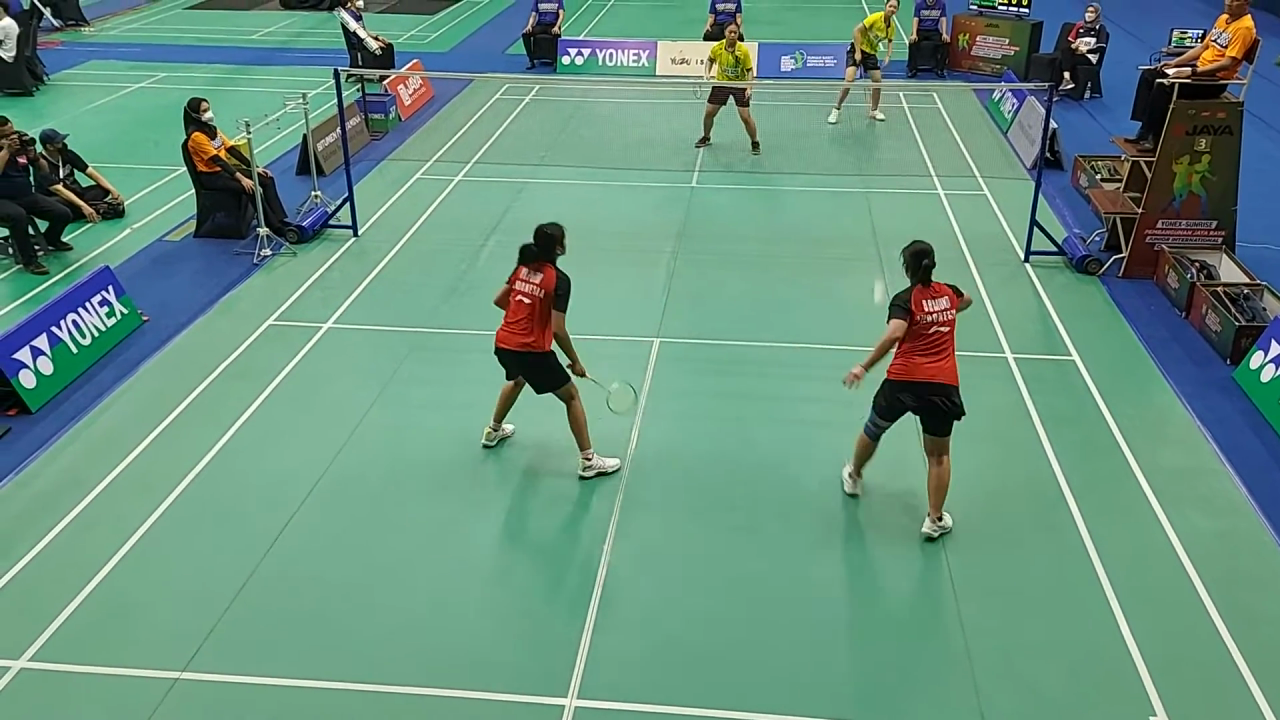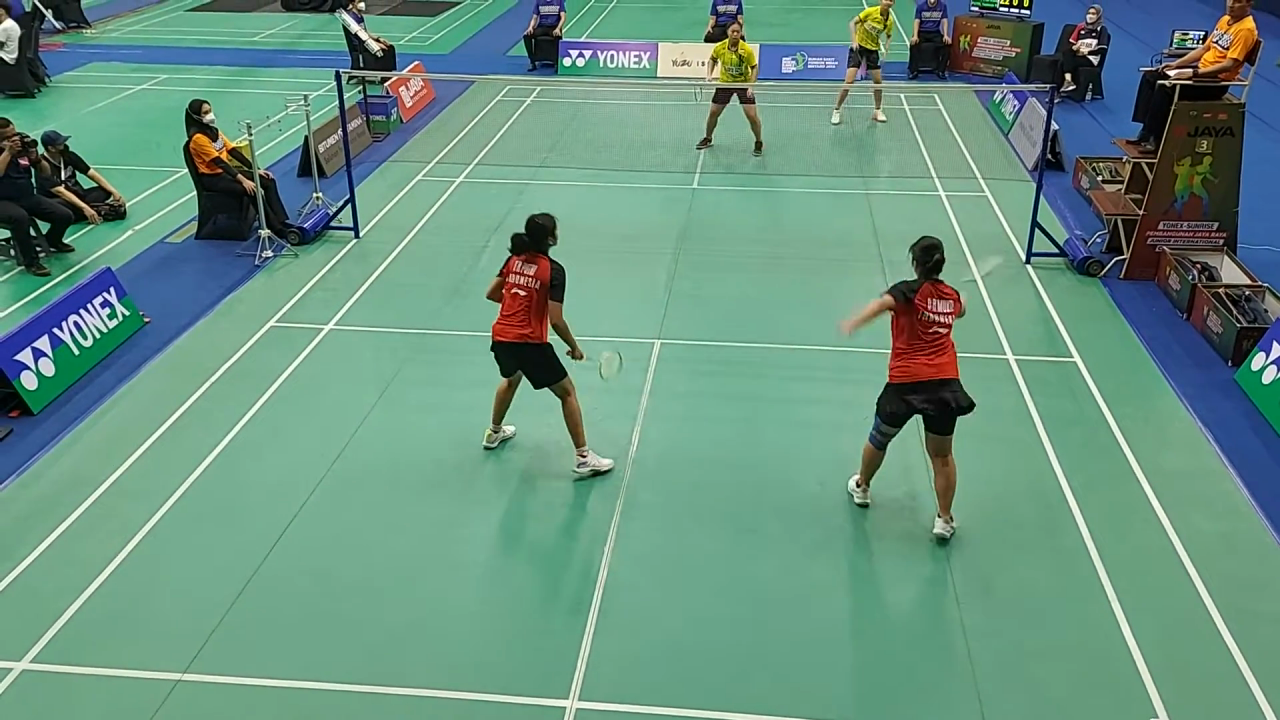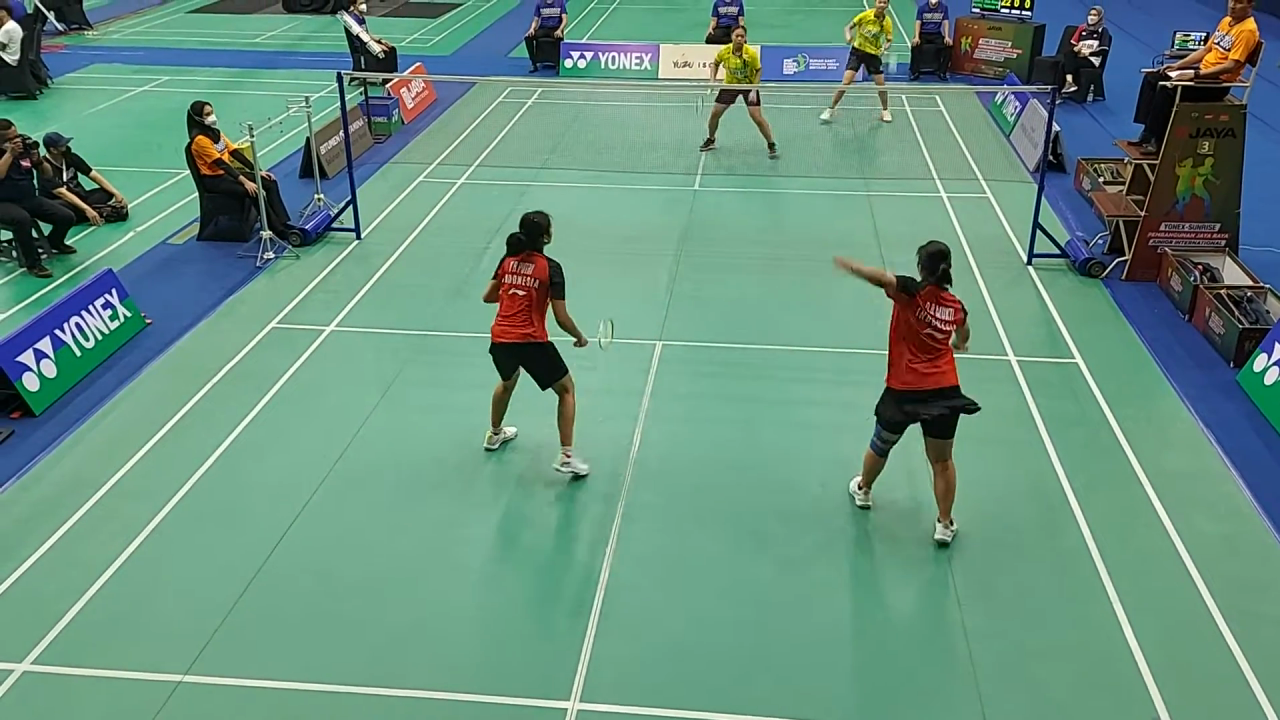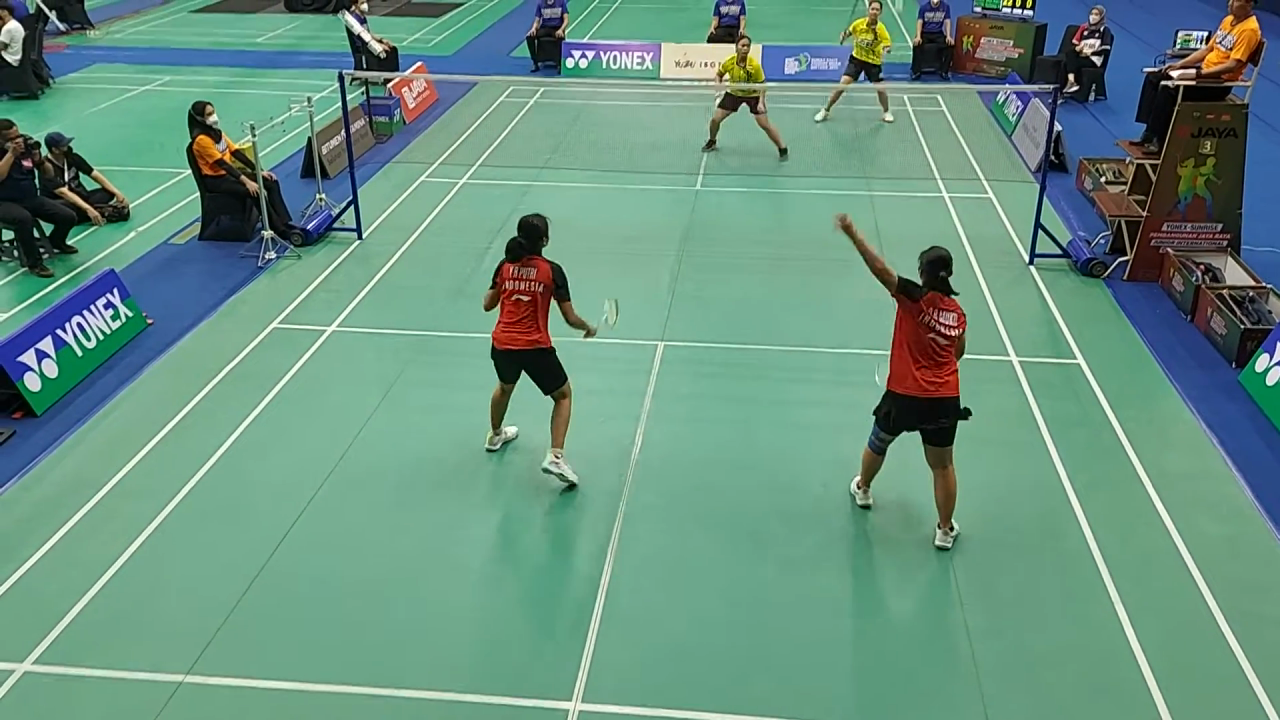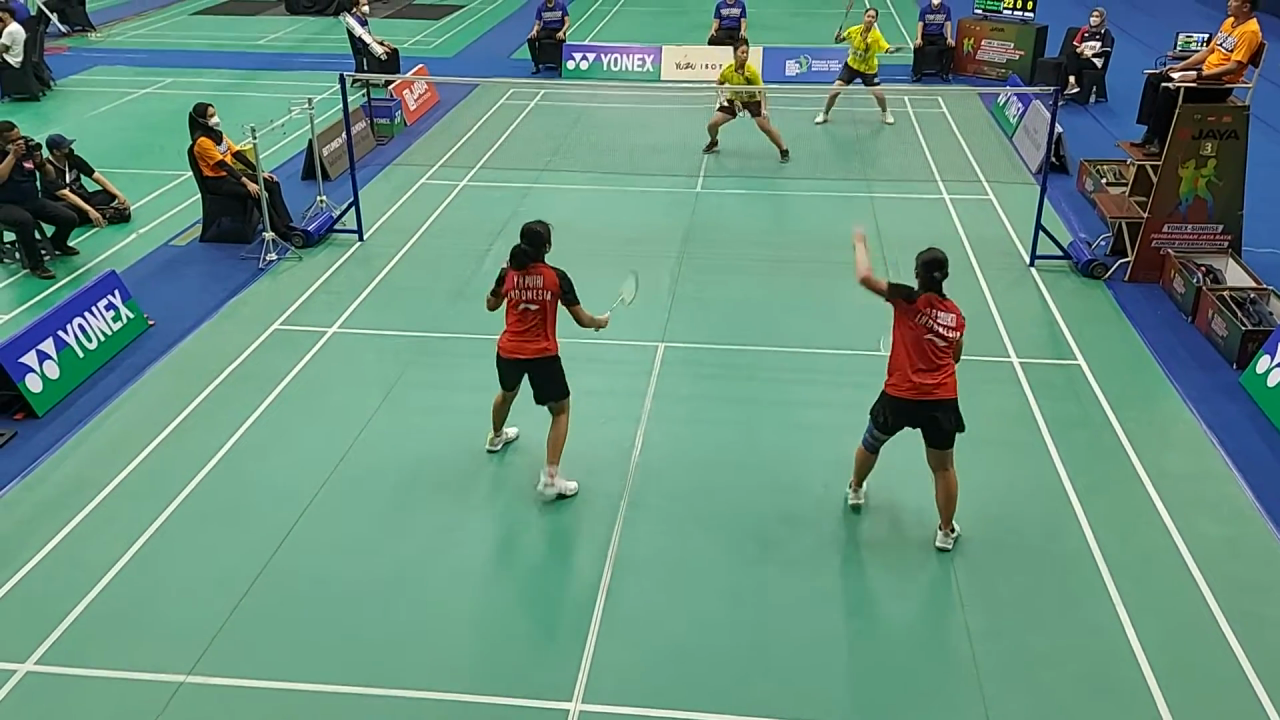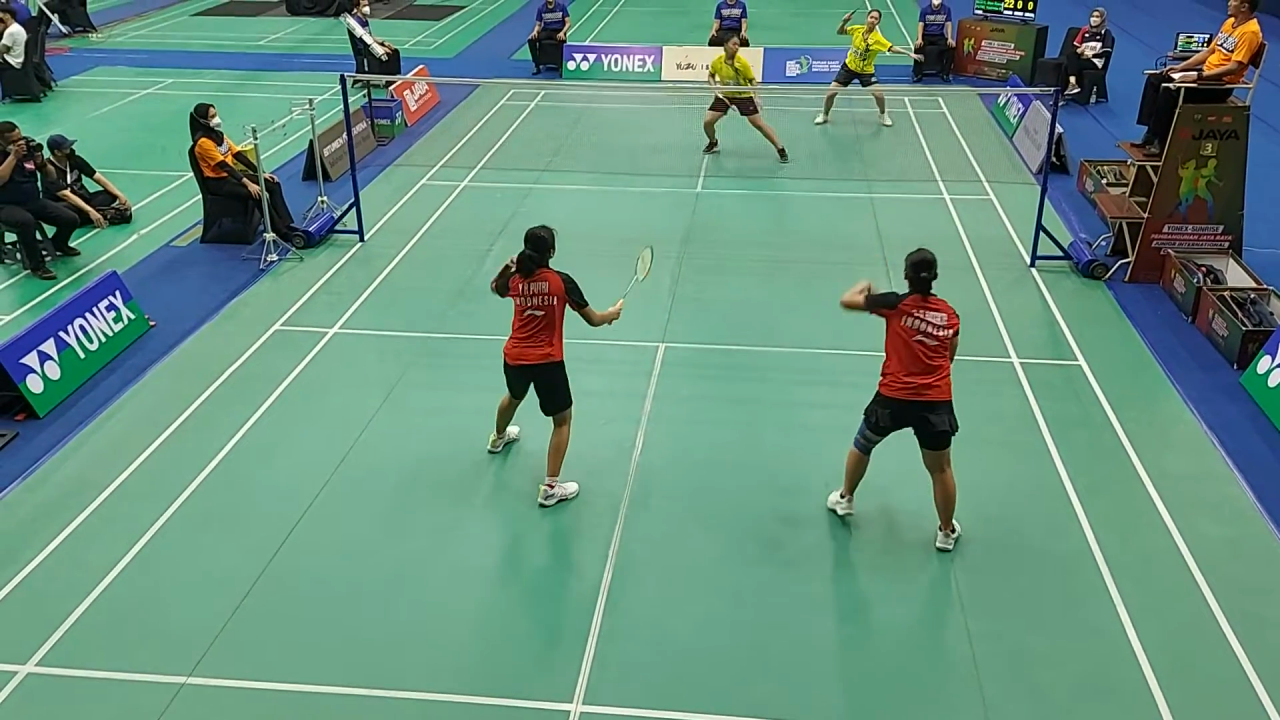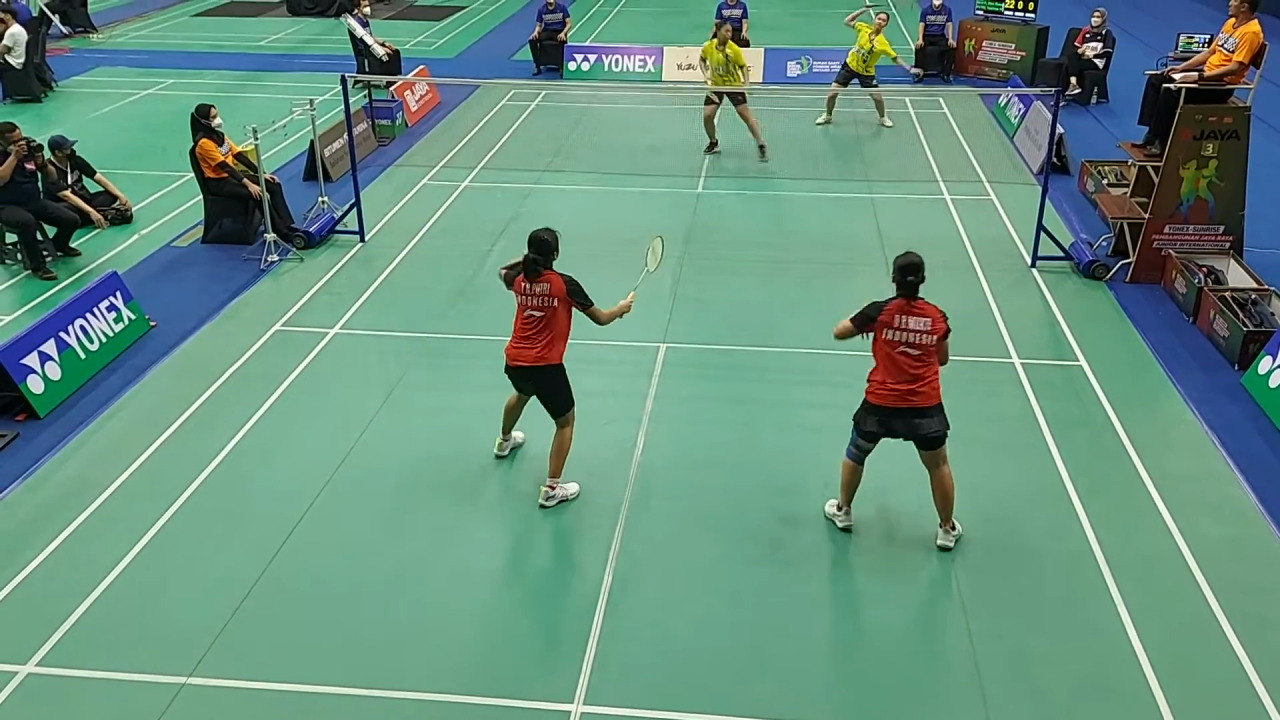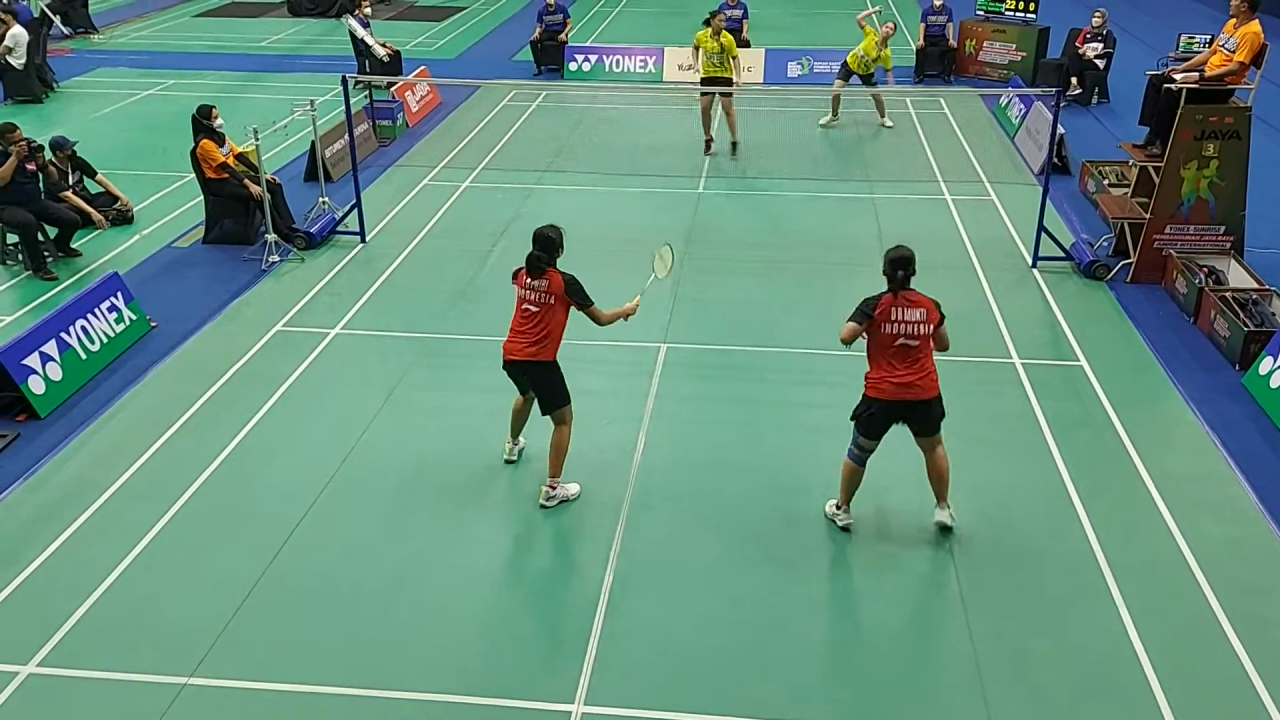
dt=0.1s
person 1, frame 1
left shoulder: (906, 298)
right shoulder: (950, 292)
left elbow: (895, 333)
right elbow: (967, 302)
left wrist: (864, 366)
left hip: (904, 380)
right hip: (943, 385)
left knee: (873, 429)
right knee: (938, 455)
left ankle: (854, 475)
right ankle: (934, 519)
person 1, frame 2
left shoulder: (909, 290)
right shoulder: (953, 296)
left elbow: (883, 303)
left wrist: (855, 321)
left hip: (906, 382)
right hip: (945, 384)
left knee: (879, 439)
right knee: (942, 455)
left ankle: (862, 487)
right ankle: (944, 520)
person 1, frame 3
left shoulder: (912, 294)
right shoulder: (957, 306)
left elbow: (881, 277)
right elbow: (963, 340)
left wrist: (853, 267)
left hip: (905, 391)
right hip: (946, 394)
left knee: (880, 446)
right knee: (942, 460)
left ankle: (863, 491)
right ankle: (944, 525)
person 1, frame 4
left shoulder: (914, 296)
right shoulder: (958, 313)
left elbow: (880, 267)
left wrist: (852, 233)
left hip: (904, 395)
right hip: (945, 398)
left knee: (878, 444)
right knee: (942, 465)
left ankle: (863, 489)
right ankle: (945, 529)
person 1, frame 5
left shoulder: (910, 299)
right shoulder: (955, 313)
left elbow: (866, 278)
left wrist: (860, 243)
left hip: (900, 396)
right hip: (942, 400)
left knee: (871, 443)
right knee: (942, 467)
left ankle: (856, 490)
right ankle: (946, 531)
person 1, frame 6
left shoulder: (895, 304)
right shoulder: (950, 315)
left elbow: (848, 300)
right elbow: (950, 356)
left wrist: (863, 288)
left hip: (894, 397)
right hip: (937, 400)
left knee: (862, 445)
right knee: (941, 468)
left ankle: (845, 499)
right ankle: (947, 532)
person 1, frame 7
left shoulder: (879, 311)
right shoulder: (938, 317)
left elbow: (839, 332)
right elbow: (942, 358)
left wrist: (856, 321)
left hip: (882, 403)
right hip: (925, 405)
left knee: (856, 452)
right knee: (938, 465)
left ankle: (843, 510)
right ankle: (947, 528)
person 1, frame 8
left shoulder: (874, 306)
right shoulder: (931, 306)
left elbow: (846, 337)
right elbow: (943, 346)
left wrist: (863, 330)
left hip: (881, 396)
right hip: (924, 395)
left knee: (858, 452)
right knee: (934, 448)
left ankle: (842, 510)
right ankle: (943, 509)
person 2, frame 1
left shoulder: (521, 268)
right shoulder: (559, 280)
left elbow: (499, 301)
right elbow: (557, 331)
right wrist: (576, 362)
left hip: (503, 344)
right hip: (532, 350)
left knee: (516, 381)
right knee: (572, 397)
left ankle: (493, 430)
right ankle: (588, 461)
person 2, frame 2
left shoulder: (513, 260)
right shoulder: (554, 271)
left elbow: (491, 294)
right elbow: (556, 320)
right wrist: (574, 347)
left hip: (500, 338)
right hip: (530, 343)
left knee: (511, 379)
right knee: (567, 392)
left ankle: (494, 432)
right ankle: (583, 458)
person 2, frame 3
left shoulder: (507, 261)
right shoulder: (550, 268)
left elbow: (488, 297)
right elbow: (561, 317)
right wrist: (579, 336)
left hip: (500, 339)
right hip: (531, 342)
left knee: (507, 383)
right knee: (566, 390)
left ankle: (495, 435)
right ankle: (567, 455)
person 2, frame 4
left shoulder: (505, 266)
right shoulder: (552, 271)
left elbow: (488, 305)
right elbow: (570, 318)
right wrist: (588, 328)
left hip: (502, 344)
right hip: (535, 348)
left knee: (505, 386)
right knee: (563, 396)
left ankle: (495, 435)
right ankle: (555, 457)
person 2, frame 5
left shoulder: (508, 274)
right shoulder: (556, 277)
left elbow: (491, 305)
right elbow: (582, 320)
right wrist: (600, 322)
left hip: (508, 352)
right hip: (542, 356)
left knee: (507, 393)
right knee: (561, 411)
left ankle: (497, 437)
right ankle: (551, 478)
person 2, frame 6
left shoulder: (513, 280)
right shoulder: (562, 282)
left elbow: (495, 288)
right elbow: (593, 320)
left wrist: (505, 269)
right wrist: (613, 313)
left hip: (514, 358)
right hip: (547, 362)
left knee: (513, 398)
right knee: (563, 420)
left ankle: (498, 438)
right ankle: (550, 487)
person 2, frame 7
left shoulder: (518, 278)
right shoulder: (566, 284)
left elbow: (503, 274)
right elbow: (601, 318)
left wrist: (520, 263)
right wrist: (622, 307)
left hip: (514, 360)
right hip: (545, 365)
left knee: (520, 393)
right knee: (565, 422)
left ankle: (505, 440)
right ankle: (551, 489)
person 2, frame 8
left shoulder: (522, 275)
right shoulder: (566, 282)
right elbow: (601, 319)
left wrist: (533, 262)
right wrist: (627, 310)
left hip: (510, 355)
right hip: (539, 360)
left knee: (526, 395)
right knee: (563, 420)
left ankle: (512, 445)
right ankle: (552, 489)
